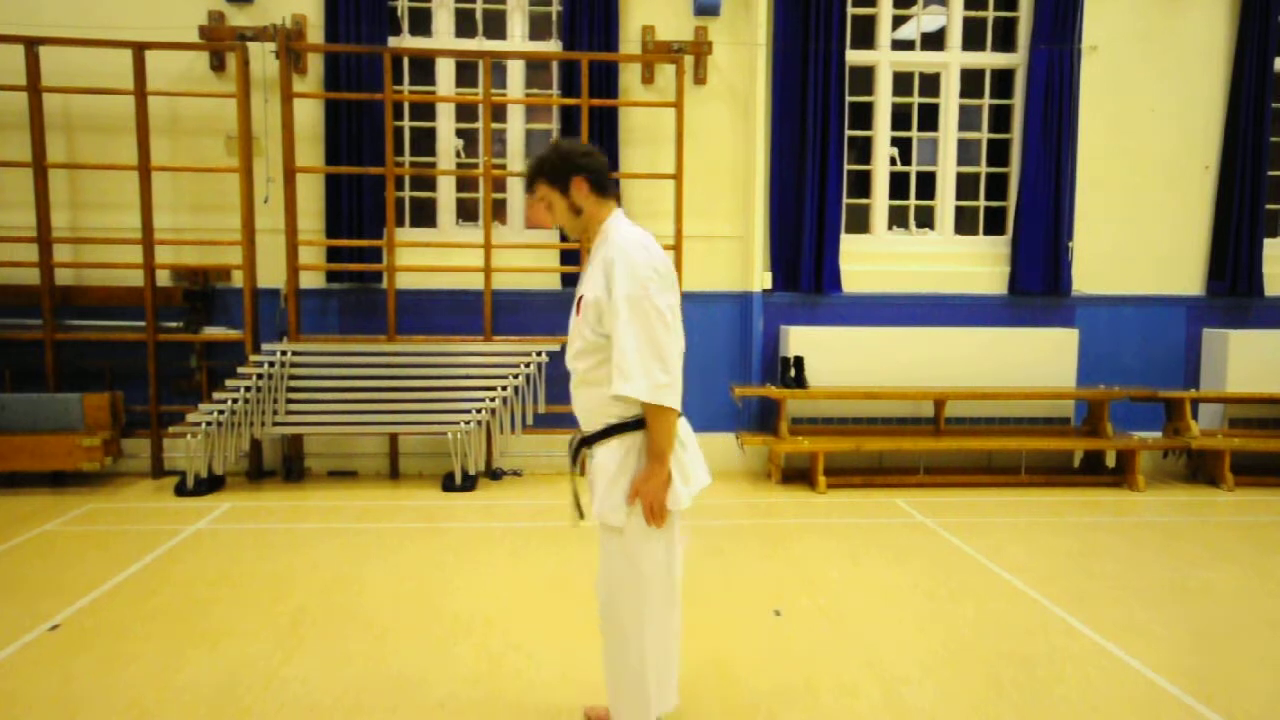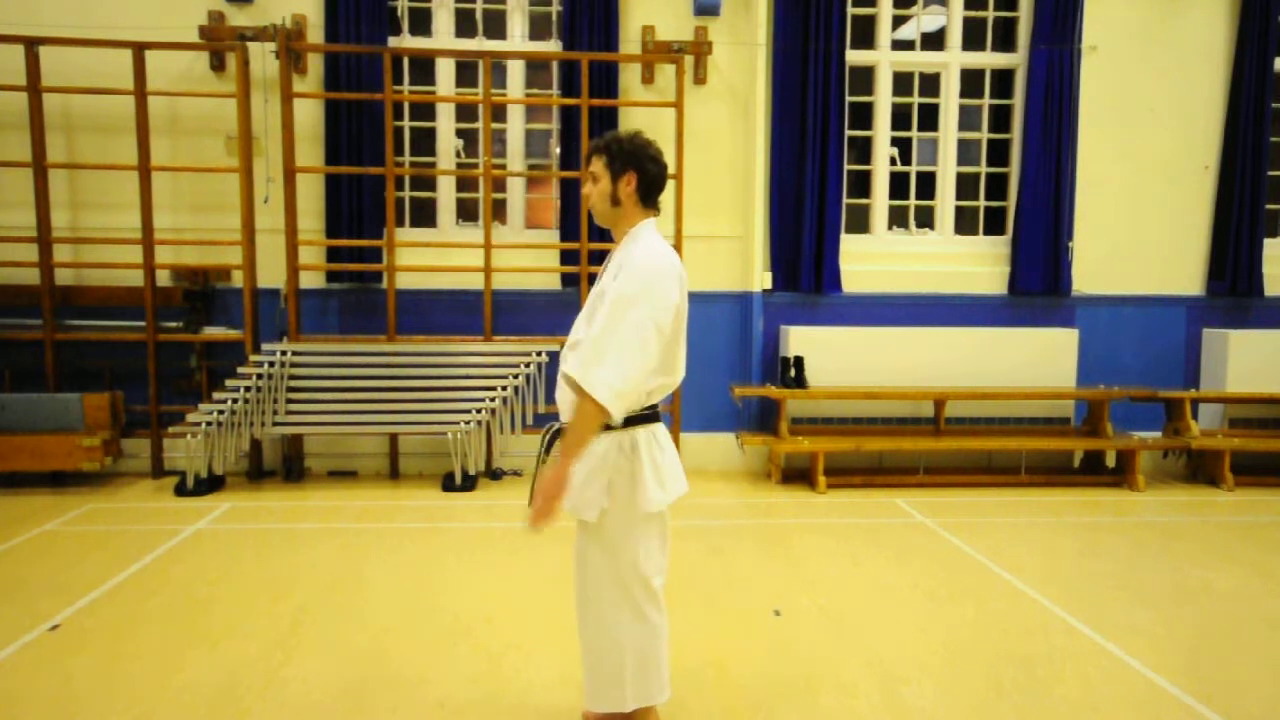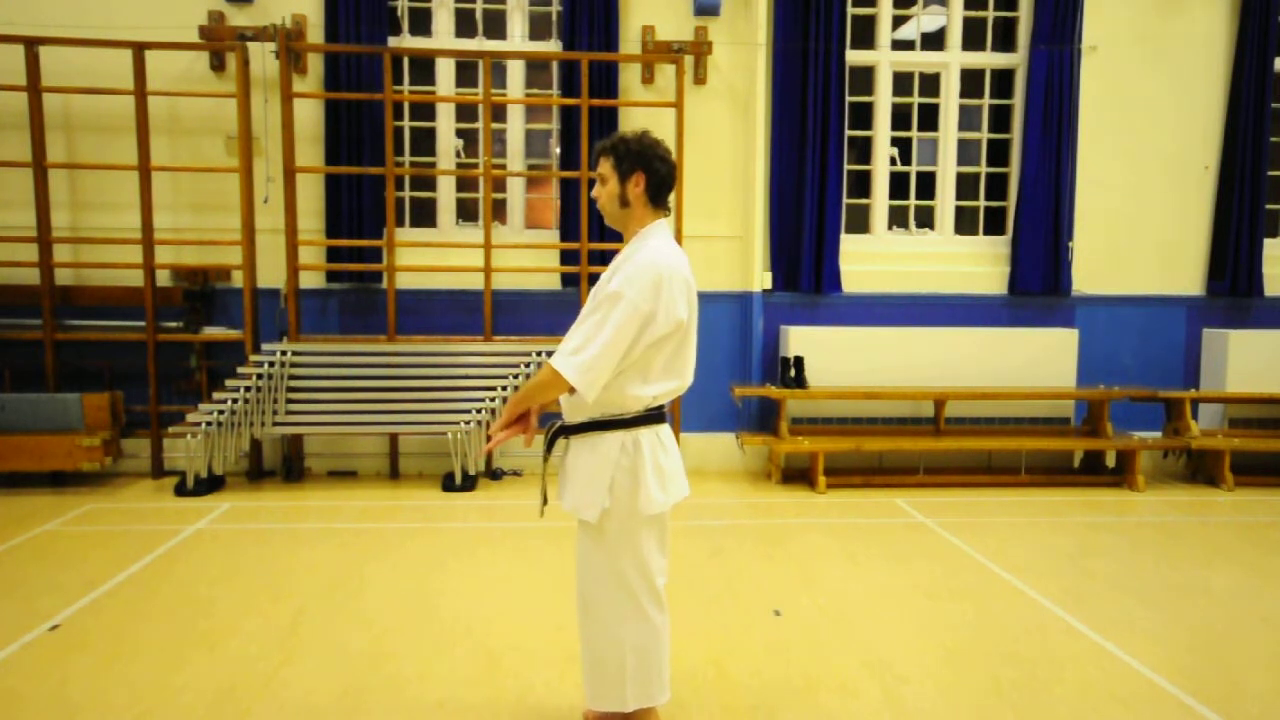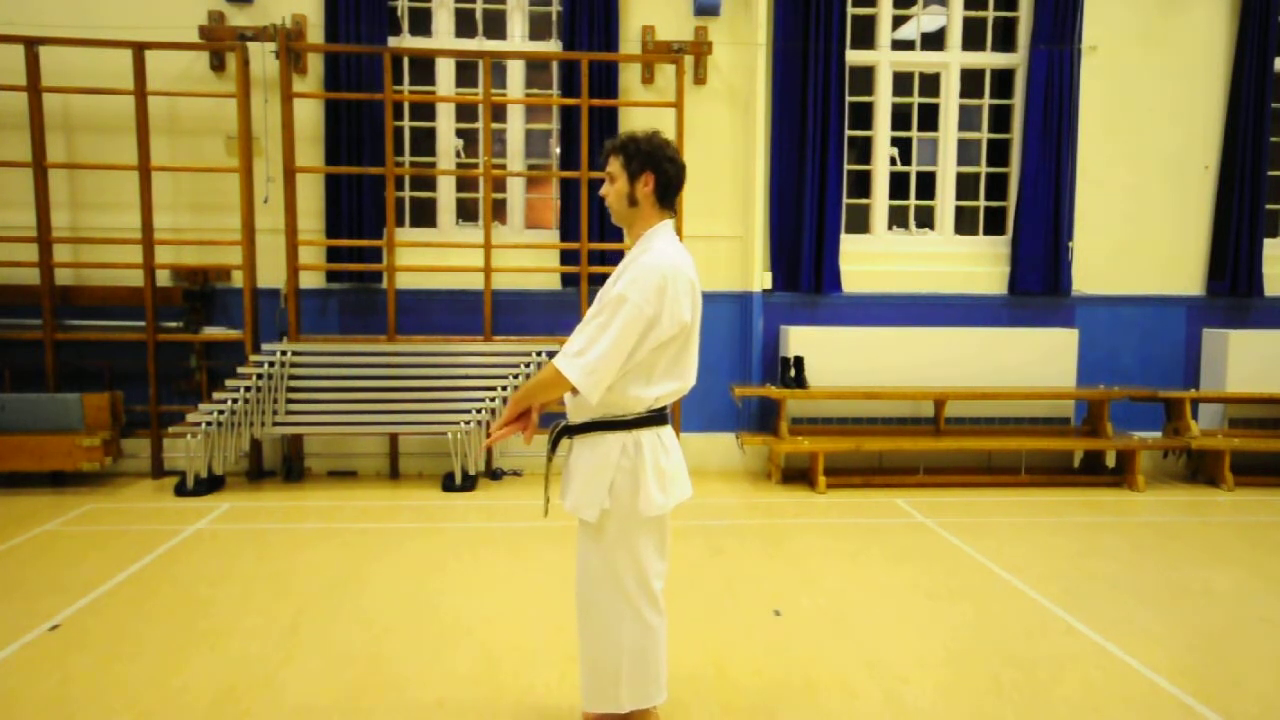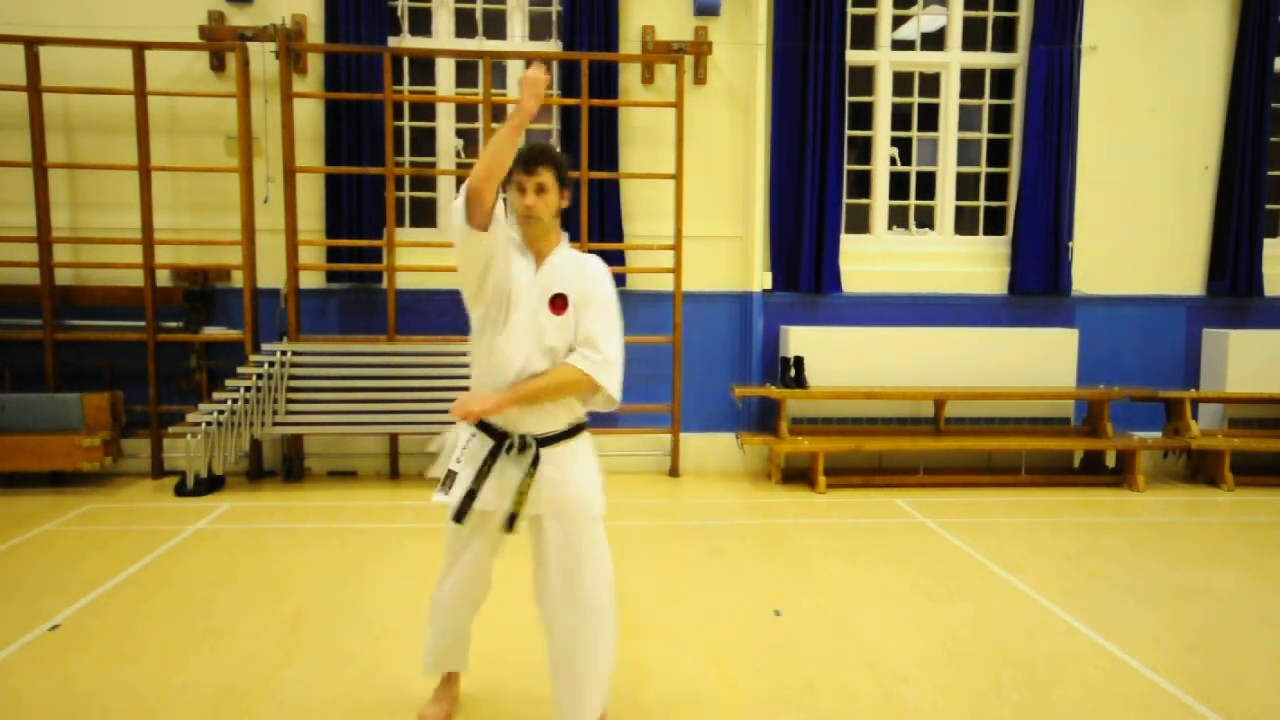
dt=1s
person 1, frame 1
left shoulder: (630, 253)
right shoulder: (606, 253)
left elbow: (657, 376)
left wrist: (656, 466)
left hip: (640, 453)
right hip: (621, 451)
left knee: (636, 591)
right knee: (632, 587)
person 1, frame 2
left shoulder: (647, 263)
right shoulder: (630, 256)
left elbow: (610, 376)
left wrist: (563, 464)
right wrist: (571, 454)
left hip: (622, 455)
right hip: (607, 450)
left knee: (624, 590)
right knee: (608, 587)
person 1, frame 3
left shoulder: (651, 264)
right shoulder: (642, 258)
left elbow: (579, 361)
right elbow: (592, 357)
left wrist: (518, 403)
right wrist: (535, 405)
left hip: (623, 454)
right hip: (615, 448)
left knee: (625, 592)
right knee: (616, 589)
person 1, frame 4
left shoulder: (657, 267)
right shoulder: (650, 259)
left elbow: (585, 362)
right elbow: (597, 356)
left wrist: (521, 400)
right wrist: (536, 402)
left hip: (625, 455)
right hip: (619, 449)
left knee: (624, 589)
right knee: (616, 585)
person 1, frame 5
left shoulder: (591, 277)
right shoulder: (488, 258)
left elbow: (595, 371)
right elbow: (474, 200)
left wrist: (504, 398)
right wrist: (519, 116)
left hip: (562, 459)
right hip: (485, 456)
left knee: (580, 593)
right knee: (459, 584)
